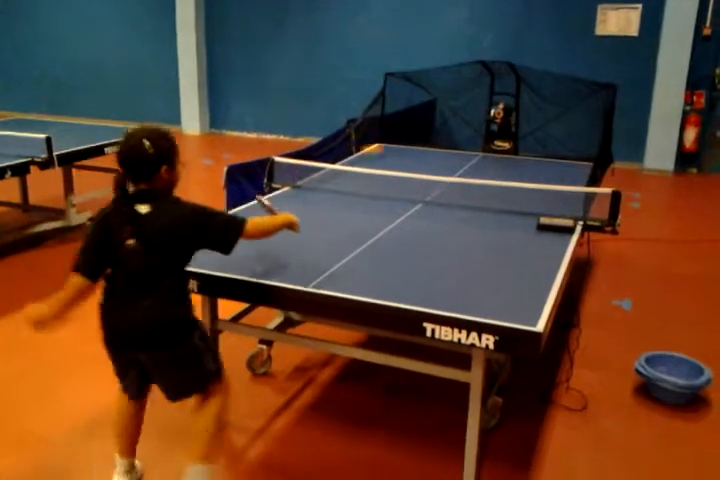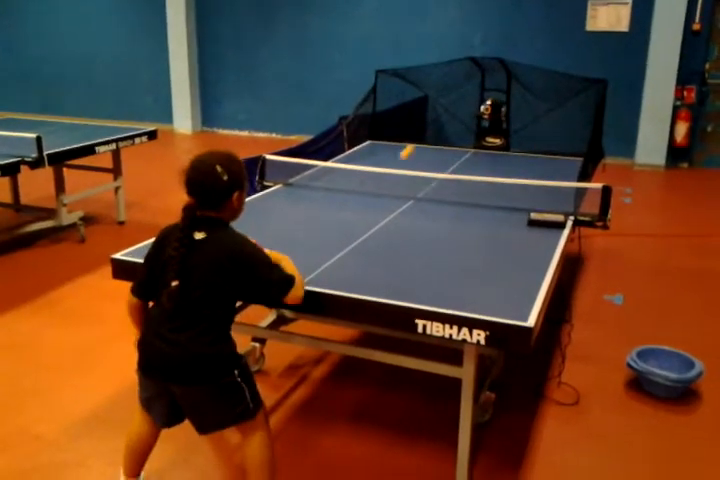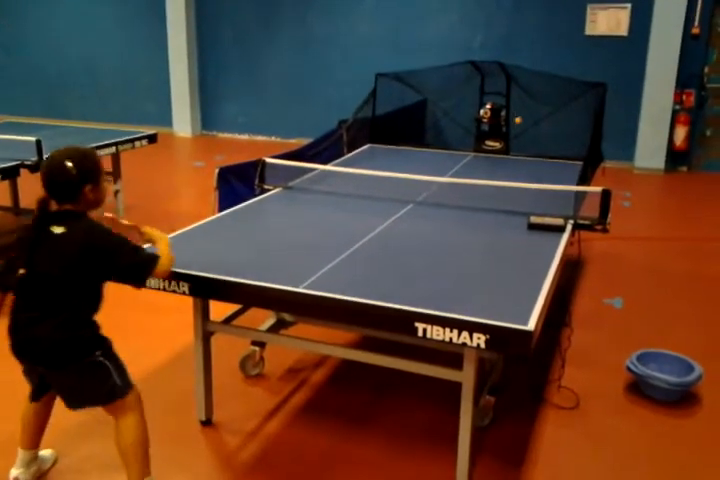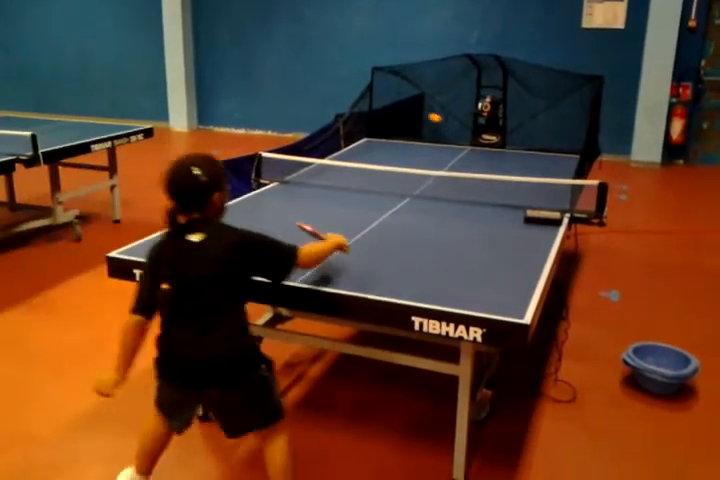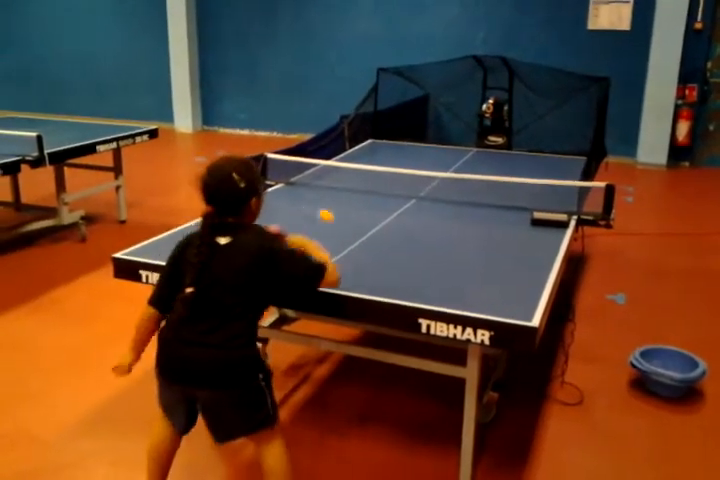
dt=1s
person 1, frame 1
left shoulder: (108, 218)
right shoulder: (185, 215)
left elbow: (84, 280)
right elbow: (251, 229)
left wrist: (52, 311)
right wrist: (281, 220)
left hip: (118, 328)
right hip: (170, 328)
left knee: (133, 394)
right knee: (214, 391)
person 1, frame 2
left shoulder: (168, 237)
right shoulder: (239, 249)
left elbow: (136, 300)
right elbow: (293, 295)
left wrist: (147, 335)
right wrist: (281, 261)
left hip: (154, 356)
right hip: (205, 362)
left knee: (150, 416)
right knee: (254, 427)
person 1, frame 3
left shoulder: (31, 232)
right shoulder: (96, 239)
right elbow: (160, 269)
right wrist: (160, 240)
right hip: (72, 345)
left knee: (43, 392)
right knee: (128, 407)
person 1, frame 4
left shoulder: (161, 252)
right shoulder: (239, 243)
left elbow: (138, 318)
right elbow: (303, 257)
left wrist: (118, 373)
right wrist: (332, 242)
left hip: (177, 365)
right hip: (233, 364)
left knee: (166, 417)
right knee: (273, 431)
person 1, frame 5
left shoulder: (188, 246)
right shoulder: (266, 251)
left elbow: (154, 311)
right elbow: (330, 277)
left wrist: (131, 356)
right wrist: (308, 246)
left hip: (175, 360)
right hip: (231, 367)
left knee: (170, 421)
right knee: (268, 435)
